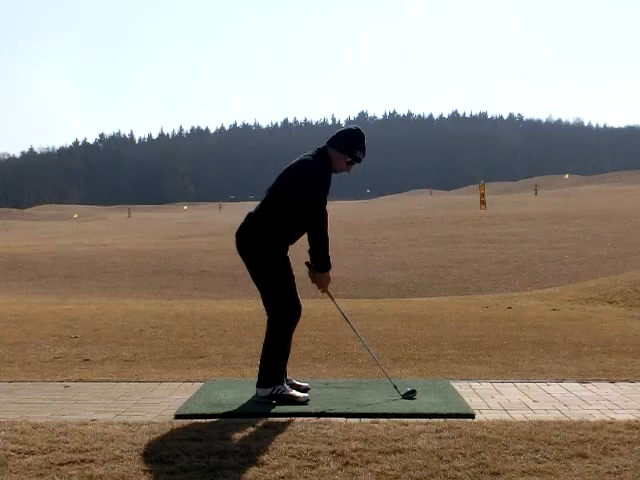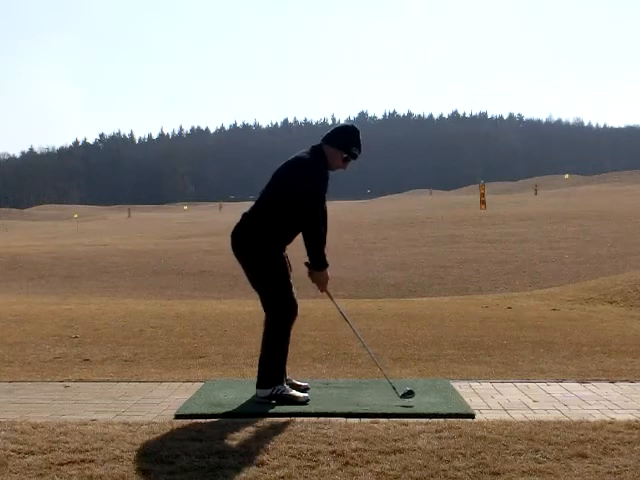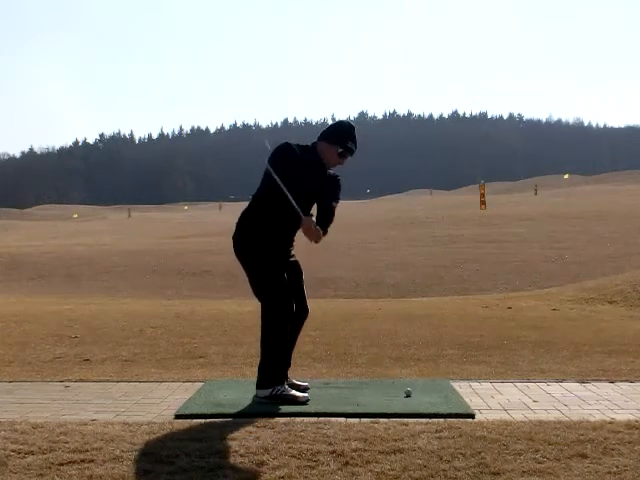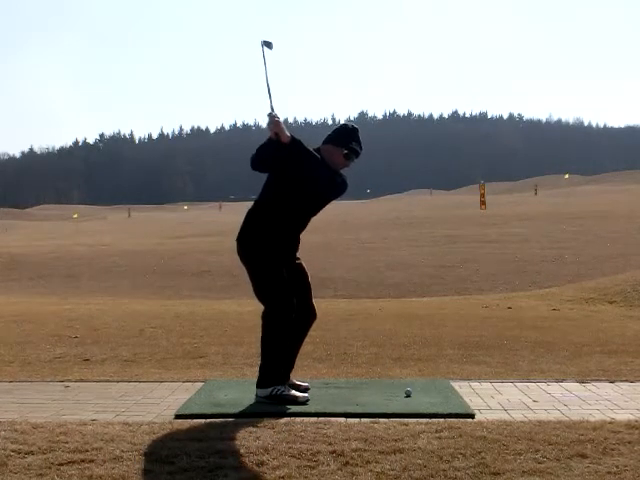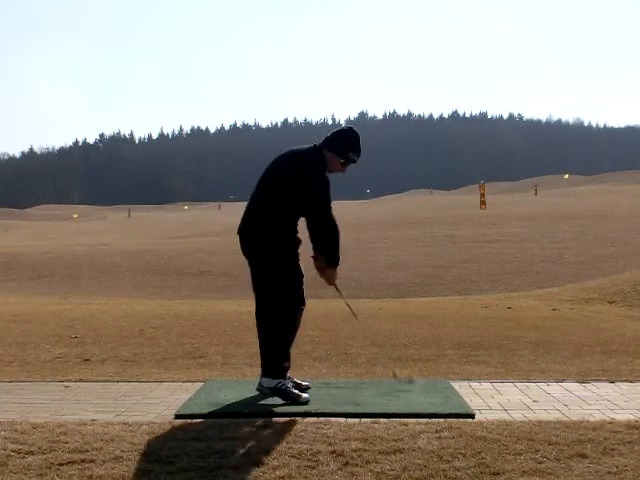
dt=1s
person 1, frame 1
left shoulder: (314, 167)
right shoulder: (314, 170)
left elbow: (315, 220)
right elbow: (315, 222)
left wrist: (317, 263)
right wrist: (322, 266)
left hip: (265, 242)
right hip: (260, 242)
left knee: (285, 310)
right knee: (286, 310)
left ankle: (277, 376)
right ankle: (269, 384)
person 1, frame 2
left shoulder: (315, 169)
right shoulder: (307, 168)
left elbow: (317, 218)
right elbow: (310, 221)
left wrist: (316, 263)
right wrist: (319, 265)
left hip: (267, 243)
right hip: (255, 242)
left knee: (285, 308)
right knee: (282, 308)
left ankle: (277, 375)
right ankle: (268, 384)
person 1, frame 3
left shoulder: (330, 180)
right shoulder: (288, 153)
left elbow: (328, 208)
right elbow: (276, 192)
left wrist: (318, 225)
right wrist: (303, 221)
left hip: (281, 244)
right hip: (254, 239)
left knee: (298, 309)
right knee: (279, 307)
left ankle: (279, 375)
right ankle: (268, 384)
person 1, frame 4
left shoulder: (337, 183)
right shoulder: (290, 156)
left elbow: (315, 171)
right elbow: (258, 163)
left wrist: (288, 139)
right wrist: (275, 139)
left hip: (286, 248)
right hip: (257, 242)
left knee: (305, 313)
right knee: (281, 307)
left ankle: (281, 376)
right ankle: (269, 384)
person 1, frame 5
left shoulder: (300, 157)
right shoulder: (316, 176)
left elbow: (312, 213)
right elbow: (325, 220)
left wrist: (319, 256)
right wrist: (331, 263)
left hip: (252, 234)
right hip: (274, 239)
left knee: (268, 305)
right knee: (290, 305)
left ankle: (274, 373)
right ankle: (274, 376)
